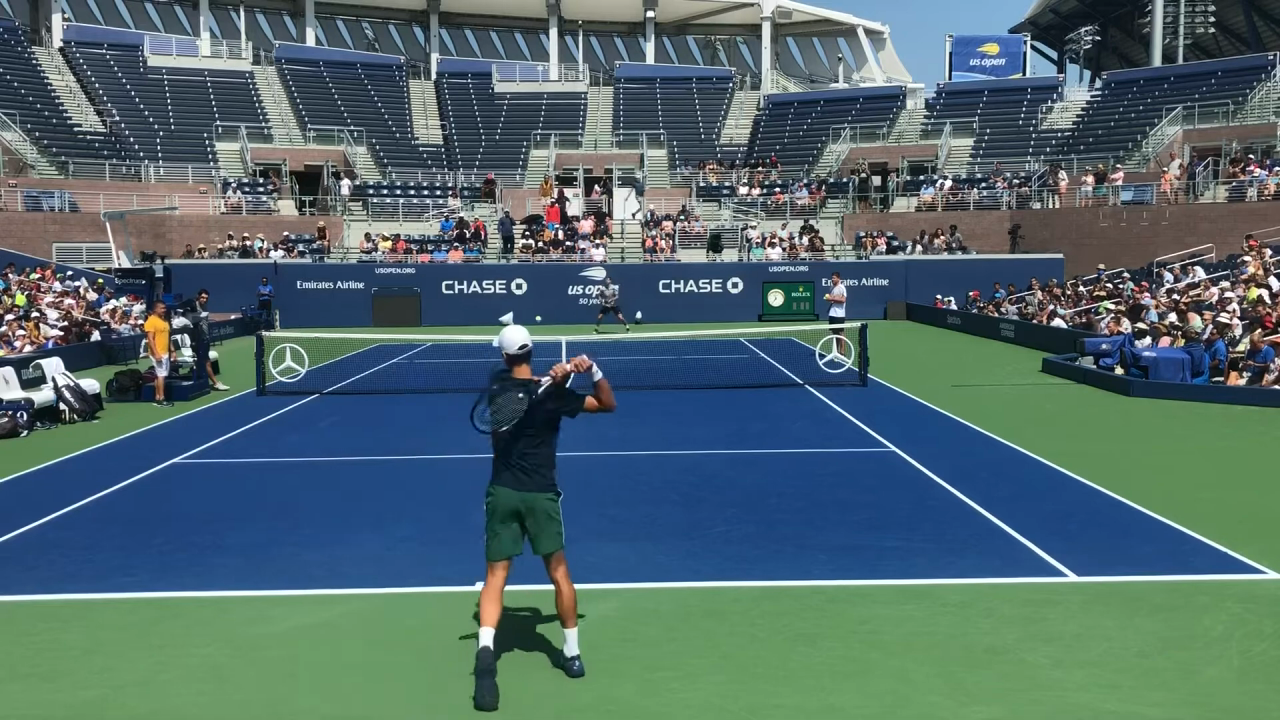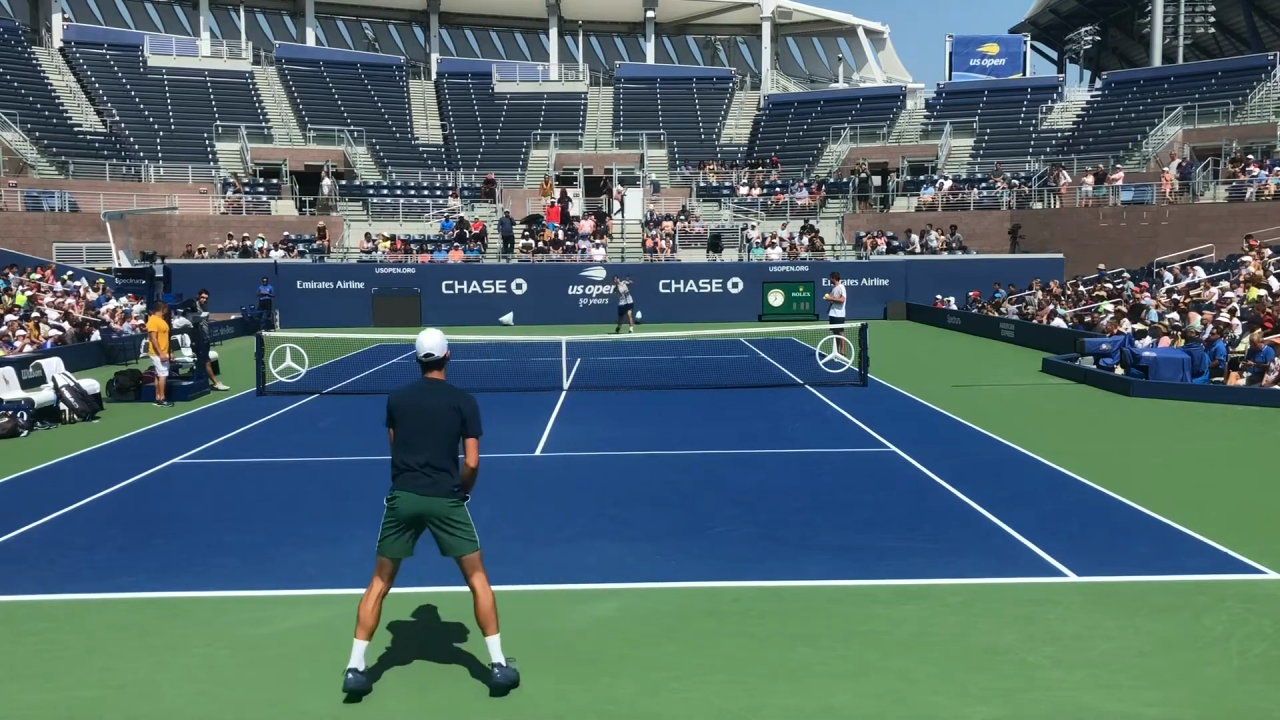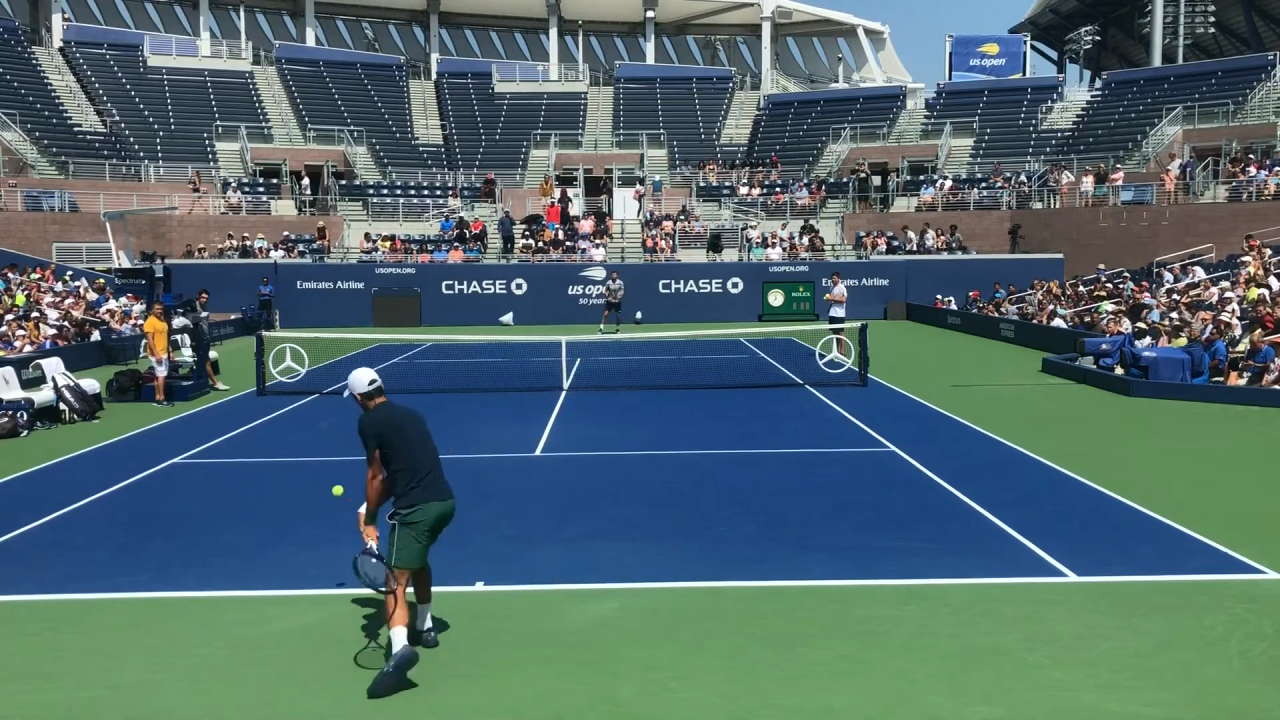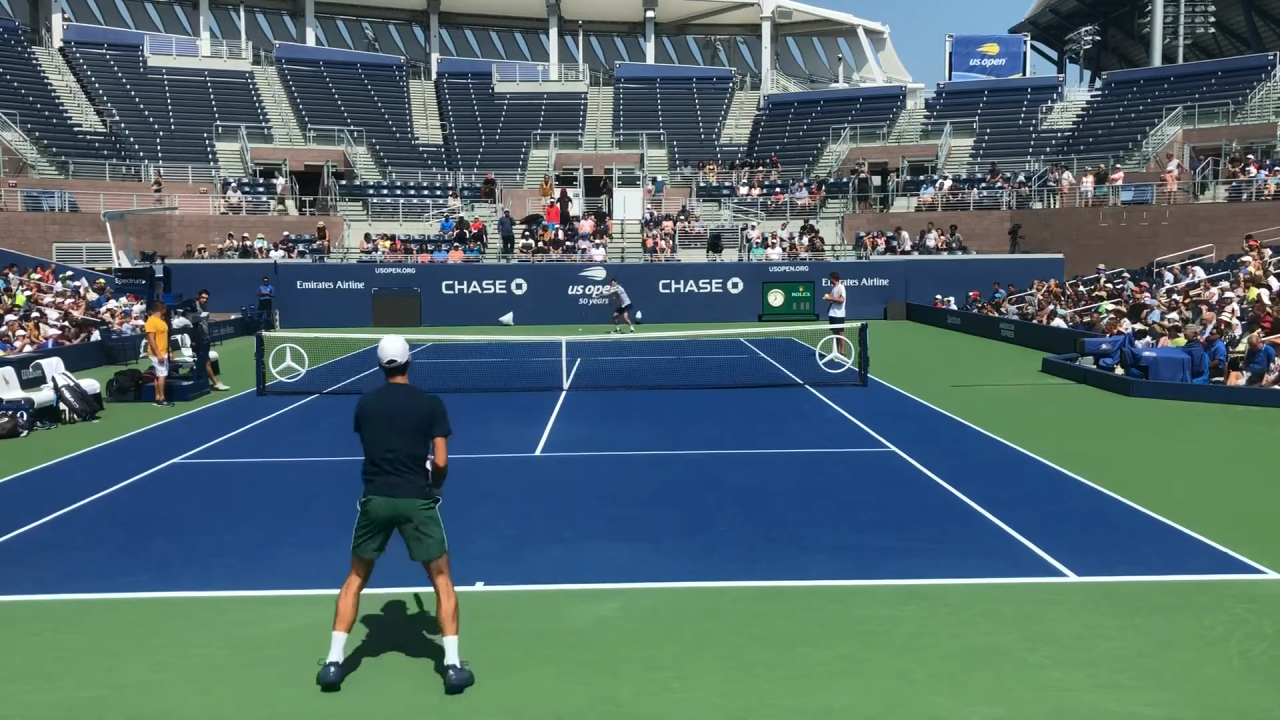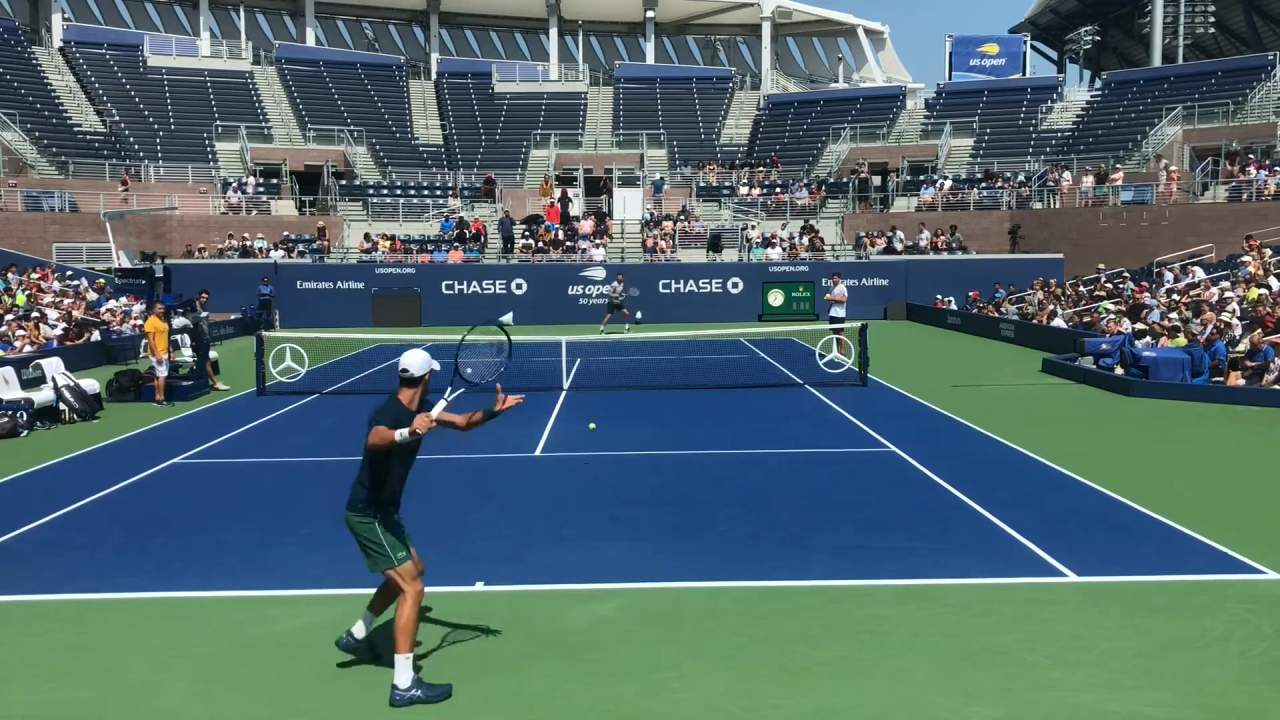
dt=1s
person 1, frame 1
left shoulder: (498, 382)
right shoulder: (555, 397)
right elbow: (609, 405)
left wrist: (558, 373)
right wrist: (592, 369)
left hip: (503, 493)
right hip: (542, 495)
left knee: (495, 579)
right knee: (559, 574)
left ankle: (487, 647)
right ankle: (572, 654)
person 1, frame 2
left shoulder: (396, 398)
right shoulder: (464, 402)
left elbow: (395, 449)
right elbow: (472, 464)
right wrist: (461, 492)
left hip: (402, 498)
right hip: (446, 500)
left knee: (379, 584)
right knee: (478, 579)
left ankle: (355, 669)
right ankle: (499, 666)
person 1, frame 3
left shoulder: (368, 422)
right shoulder: (408, 414)
left elbow: (377, 477)
left wrist: (368, 518)
right wrist: (368, 513)
left hip: (417, 507)
right hip: (443, 501)
left knee: (396, 583)
right knee: (416, 559)
left ankle: (400, 649)
right ankle: (425, 629)
person 1, frame 4
left shoulder: (364, 404)
right shoulder: (431, 404)
right elbow: (441, 462)
right wrist: (434, 481)
left hip: (375, 500)
right hip: (417, 502)
left knee: (355, 579)
right knee: (442, 580)
left ankle: (333, 663)
right ankle: (453, 667)
person 1, frame 5
left shoulder: (419, 409)
right shoulder: (387, 411)
left elbow: (464, 422)
right elbow: (374, 440)
left wrist: (494, 410)
right wrist: (406, 432)
left hip: (380, 512)
right hip: (367, 514)
left knee: (411, 571)
right knee: (411, 589)
left ankle: (356, 635)
right ankle: (403, 684)
